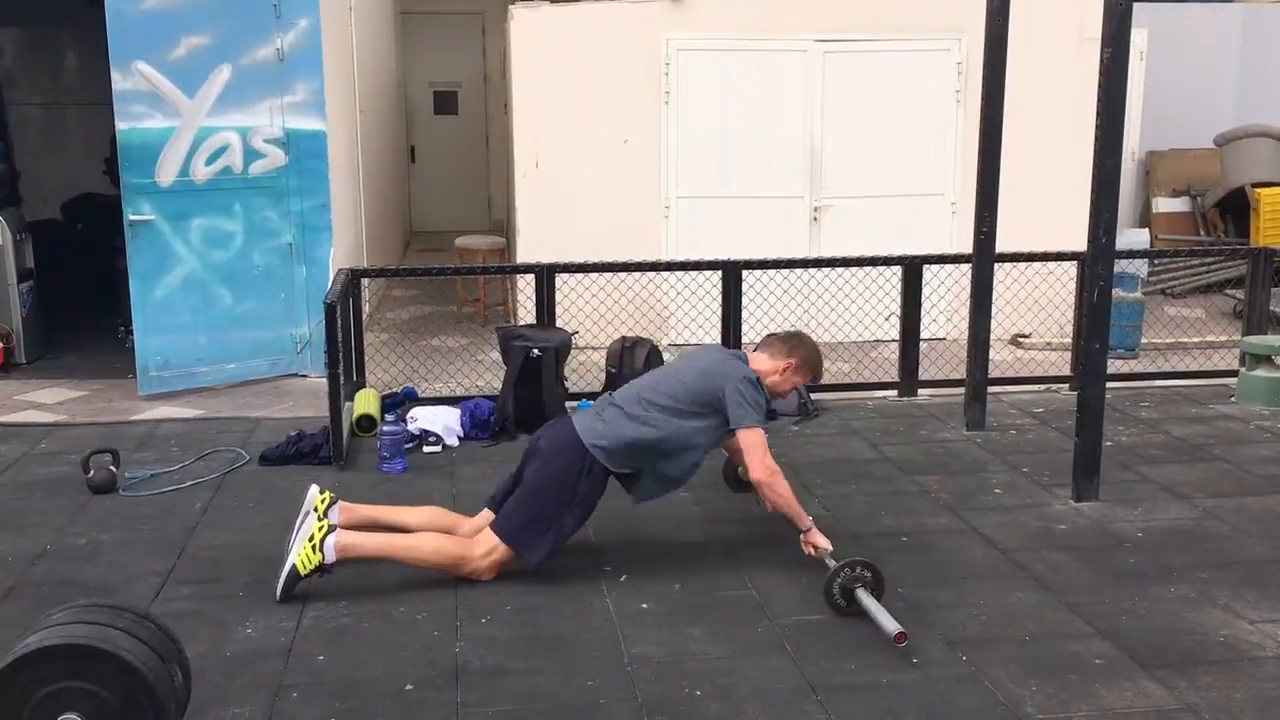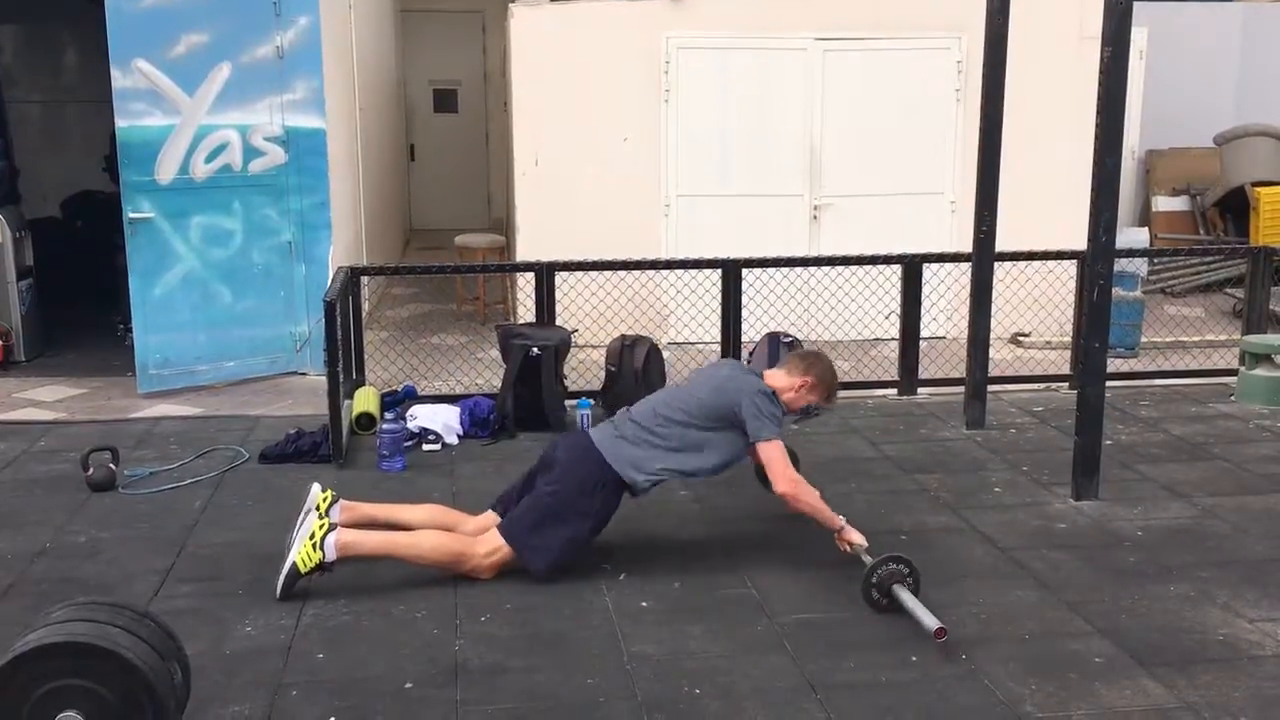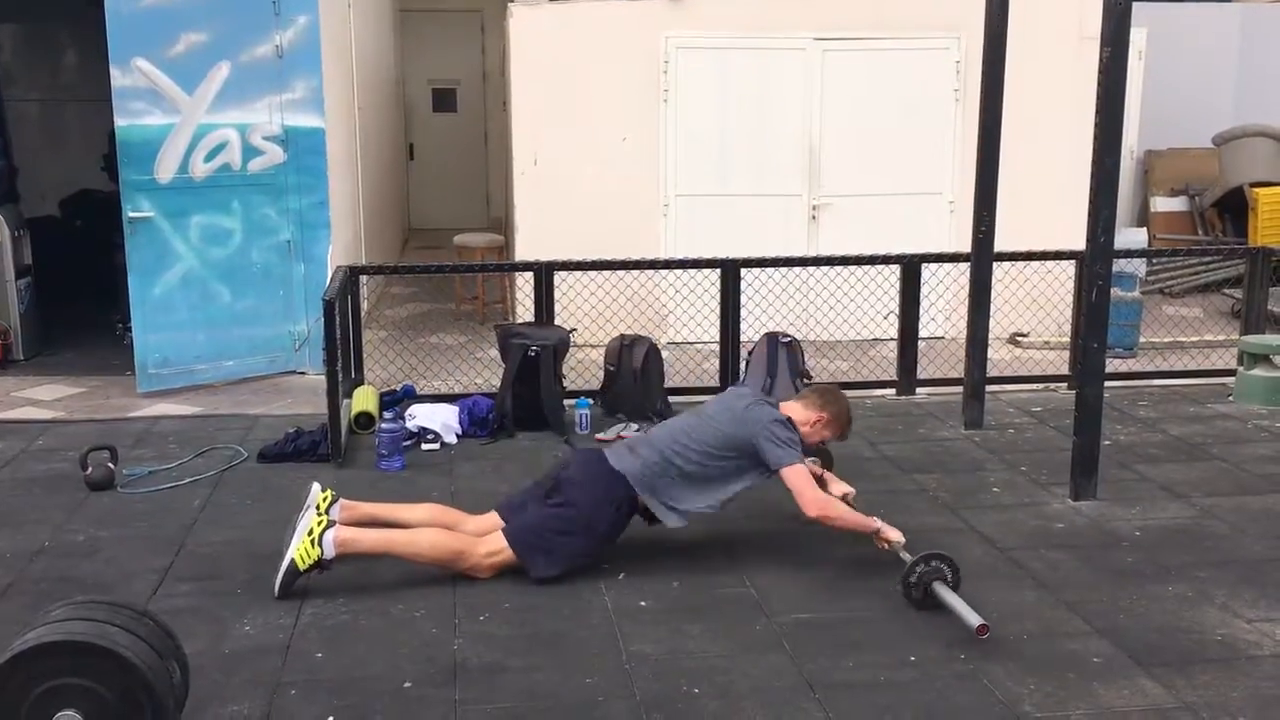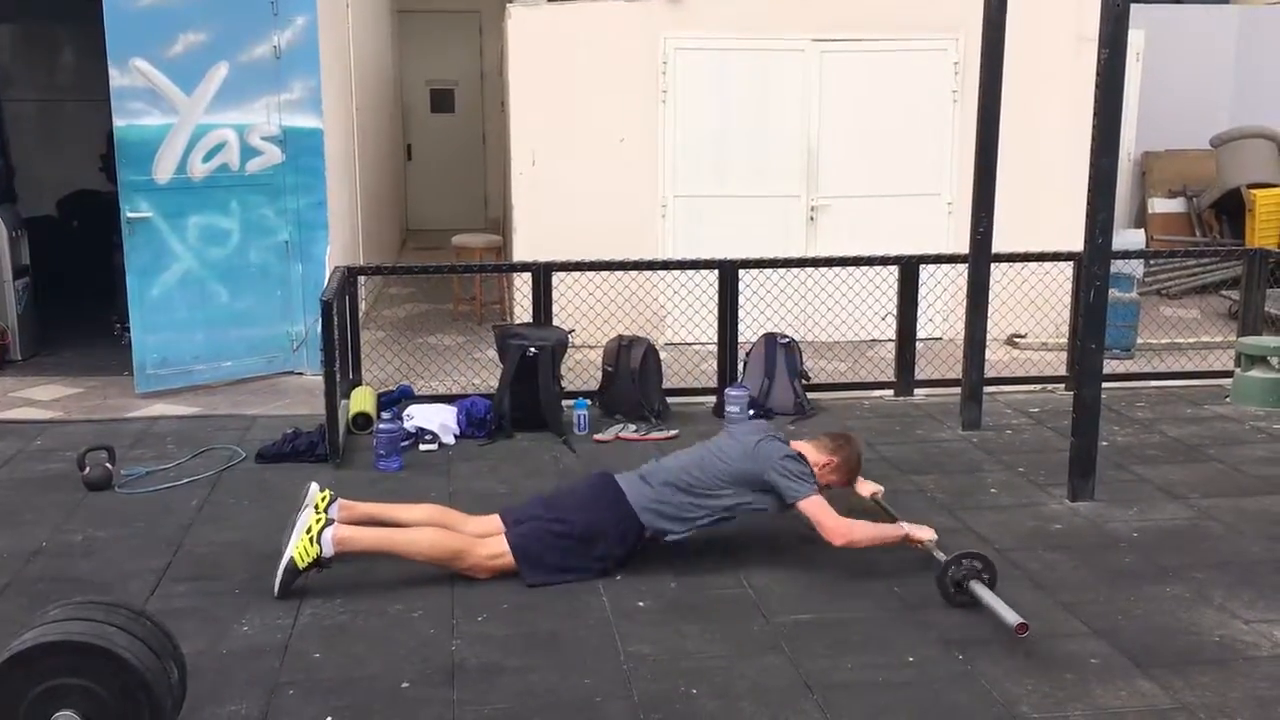
dt=0.2s
person 1, frame 1
left shoulder: (721, 361)
right shoulder: (744, 381)
left elbow: (727, 433)
right elbow: (764, 471)
left wrist: (760, 486)
right wrist: (805, 526)
left hip: (566, 437)
right hip: (582, 459)
left knee: (470, 529)
right knee: (479, 559)
left ankle: (336, 511)
right ankle: (334, 544)
person 1, frame 2
left shoulder: (735, 373)
right shoulder: (760, 396)
left elbow: (750, 441)
right elbow: (786, 484)
left wrist: (800, 481)
right wrist: (840, 526)
left hip: (581, 449)
right hip: (598, 474)
left knee: (473, 527)
right knee: (481, 557)
left ankle: (336, 510)
right ankle: (336, 542)
person 1, frame 3
left shoulder: (752, 400)
right shoulder: (775, 425)
right elbow: (814, 509)
left wrist: (822, 474)
right wrist: (877, 527)
left hip: (595, 467)
right hip: (608, 495)
left knee: (473, 525)
right knee: (480, 557)
left ankle: (337, 509)
right ankle: (335, 540)
person 1, frame 4
left shoulder: (765, 433)
right shoulder: (785, 464)
right elbow: (838, 534)
left wrist: (853, 482)
right wrist: (907, 531)
left hip: (604, 491)
right hip: (615, 523)
left knee: (474, 524)
right knee: (480, 557)
left ankle: (337, 508)
right ankle: (333, 538)
